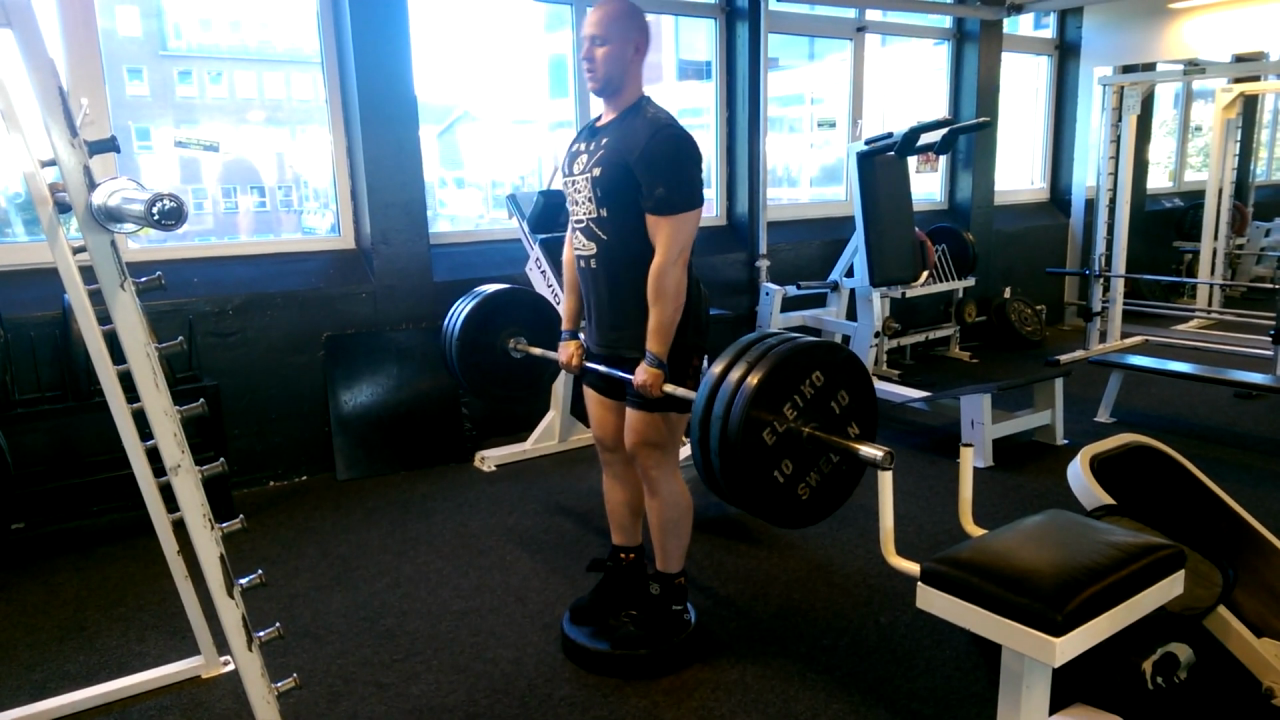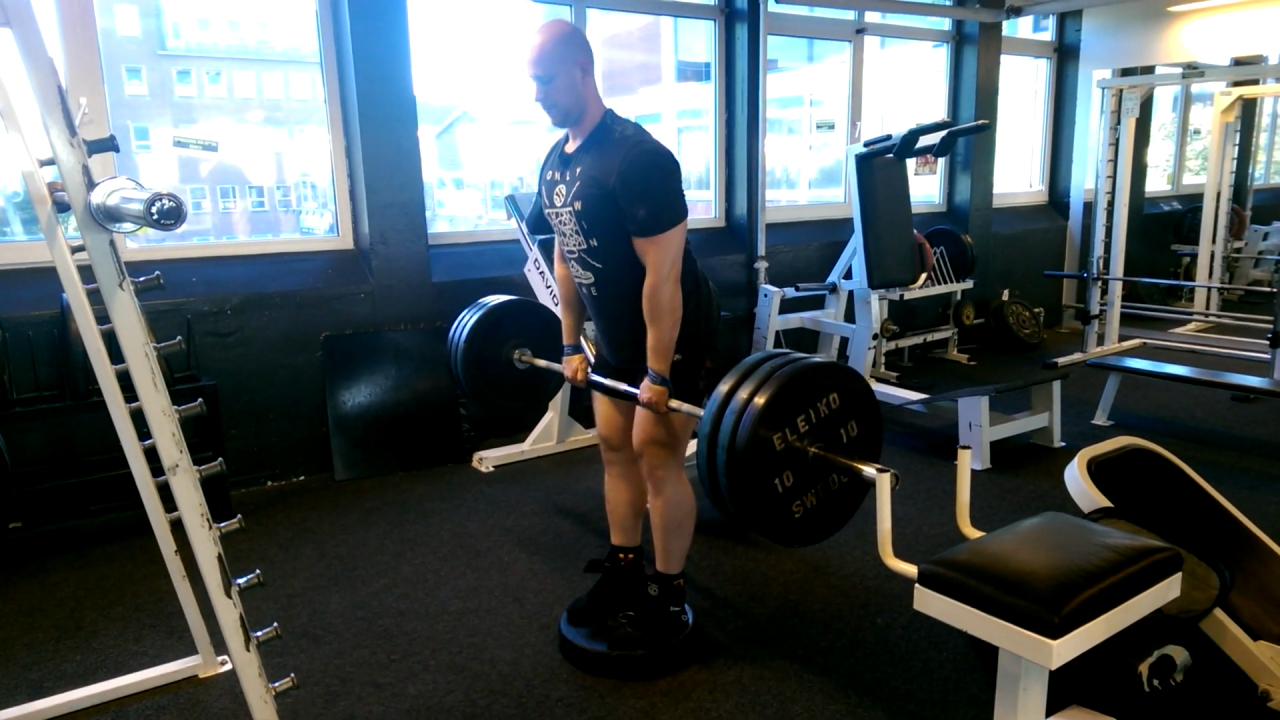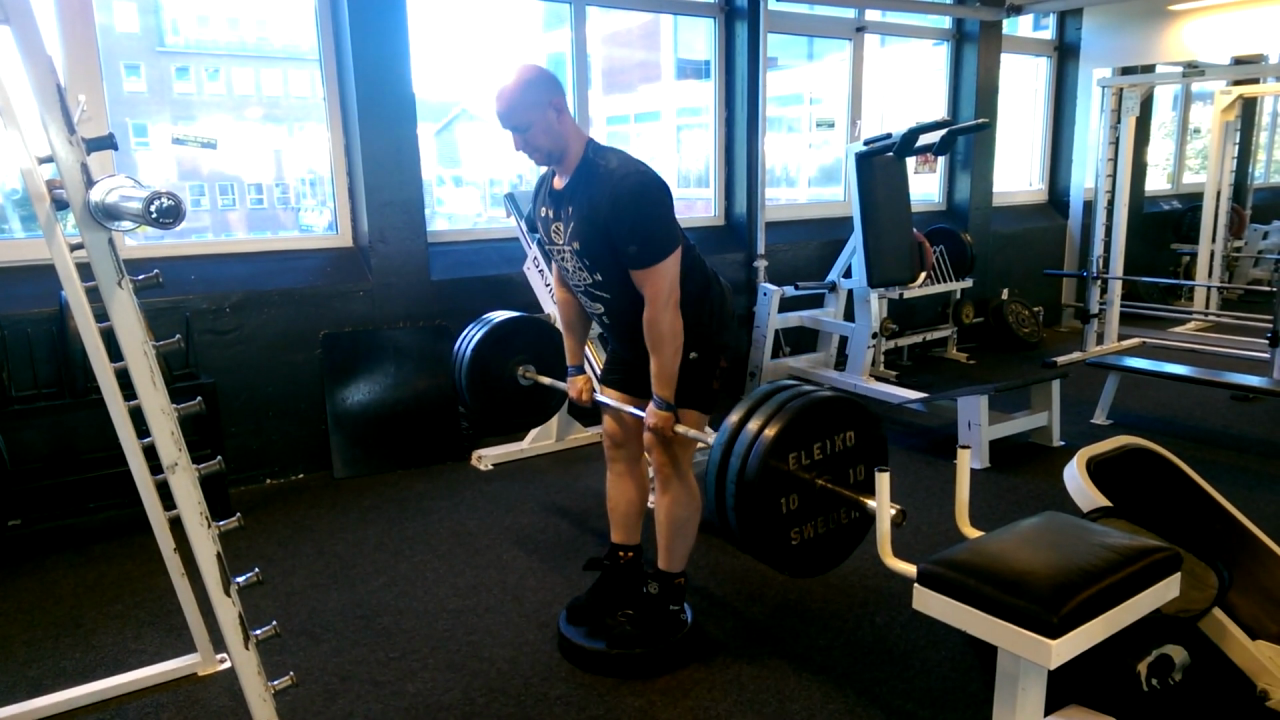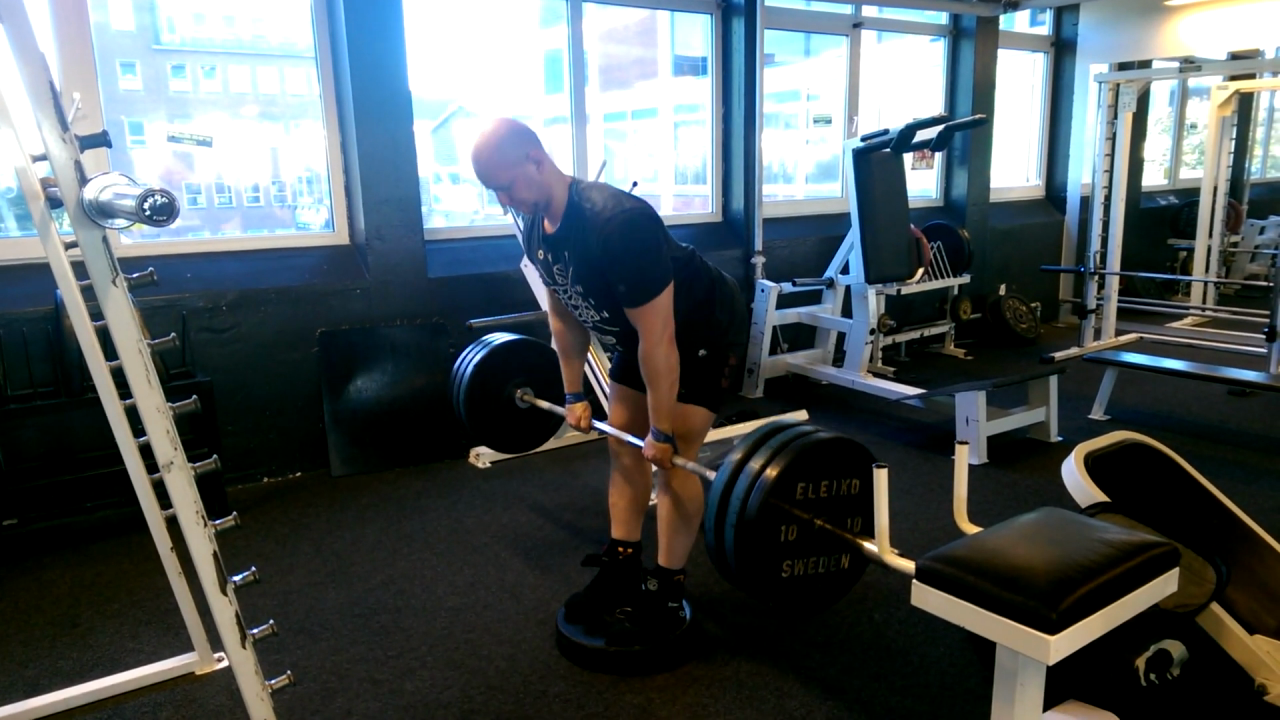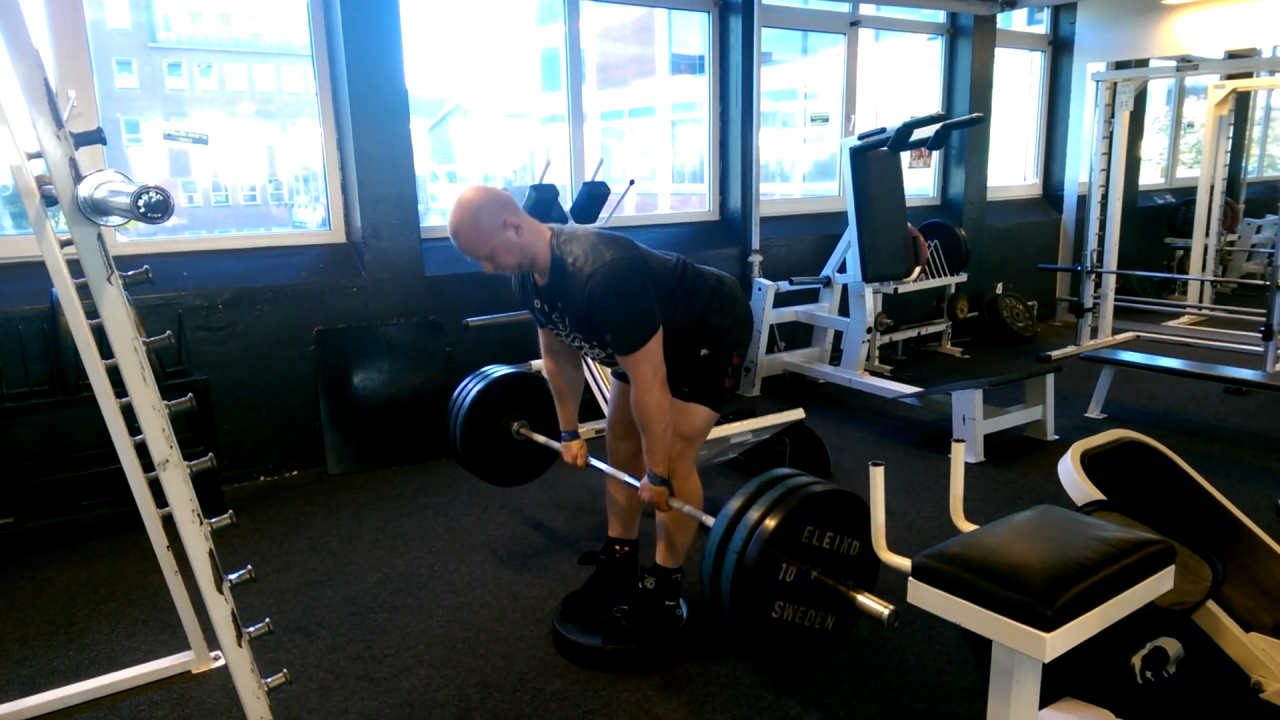
dt=0.5s
person 1, frame 1
left shoulder: (660, 139)
right shoulder: (583, 141)
left elbow: (670, 258)
left wrist: (657, 357)
right wrist: (570, 331)
left hip: (658, 338)
right hip: (603, 335)
left knee: (653, 461)
right knee: (612, 453)
left ankle: (670, 596)
right ankle: (625, 573)
person 1, frame 2
left shoulder: (638, 158)
right shoulder: (555, 162)
left elbow: (663, 275)
right elbow: (566, 257)
left wrist: (659, 374)
right wrist: (570, 344)
left hip: (674, 334)
right hip: (616, 336)
left knee: (657, 457)
right knee: (615, 449)
left ankle: (668, 598)
right ankle: (622, 574)
person 1, frame 3
left shoulder: (628, 187)
right shoulder: (546, 192)
left elbow: (663, 303)
right elbow: (566, 283)
left wrist: (663, 401)
right wrist: (574, 366)
left hip: (690, 328)
right hip: (628, 333)
left knee: (667, 455)
right knee: (618, 444)
left ankle: (667, 596)
right ankle: (622, 573)
person 1, frame 4
left shoulder: (618, 224)
right shoulder: (536, 231)
left elbow: (658, 338)
right elbow: (564, 314)
left wrist: (663, 431)
right wrist: (573, 393)
left hip: (705, 330)
right hip: (638, 331)
left knee: (674, 457)
right knee: (623, 442)
left ankle: (666, 593)
right ankle: (621, 571)
person 1, frame 5
left shoulder: (604, 274)
right shoulder: (529, 277)
left elbow: (650, 384)
right elbow: (559, 355)
left wrist: (655, 476)
right wrist: (569, 432)
left hip: (712, 330)
right hip: (647, 342)
left knee: (673, 457)
right knee: (620, 443)
left ankle: (663, 593)
right ankle: (618, 569)
